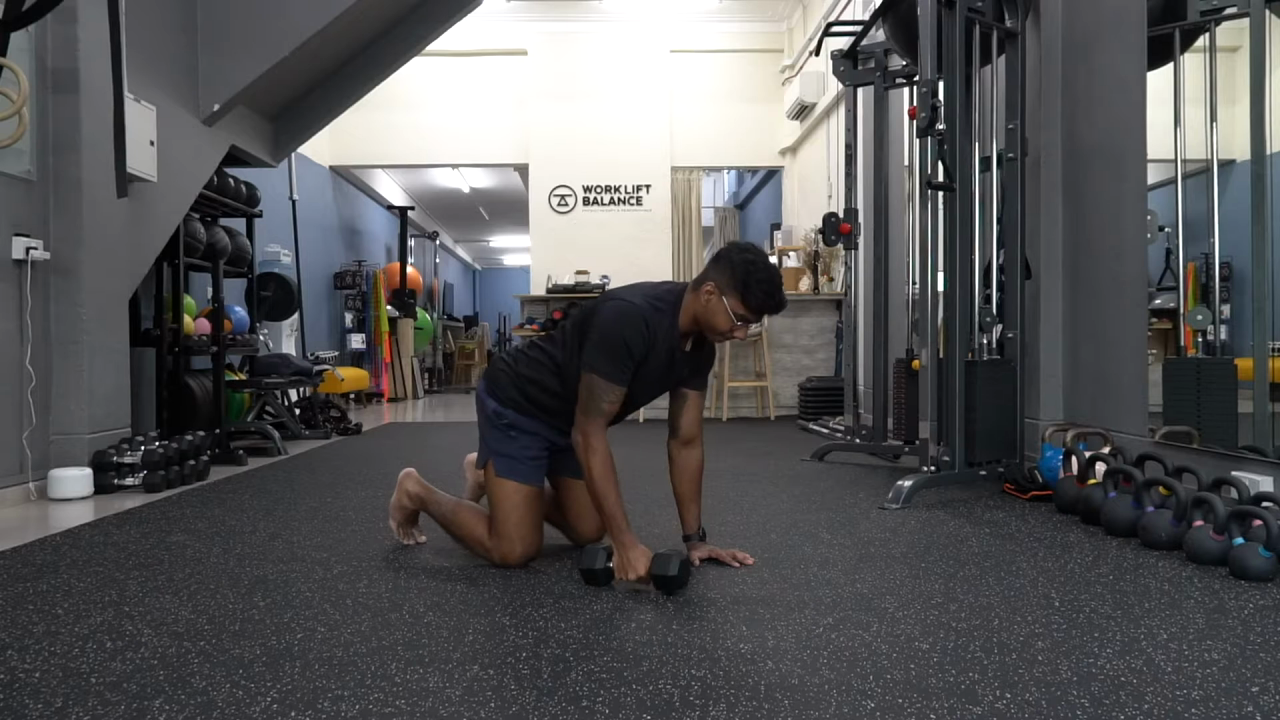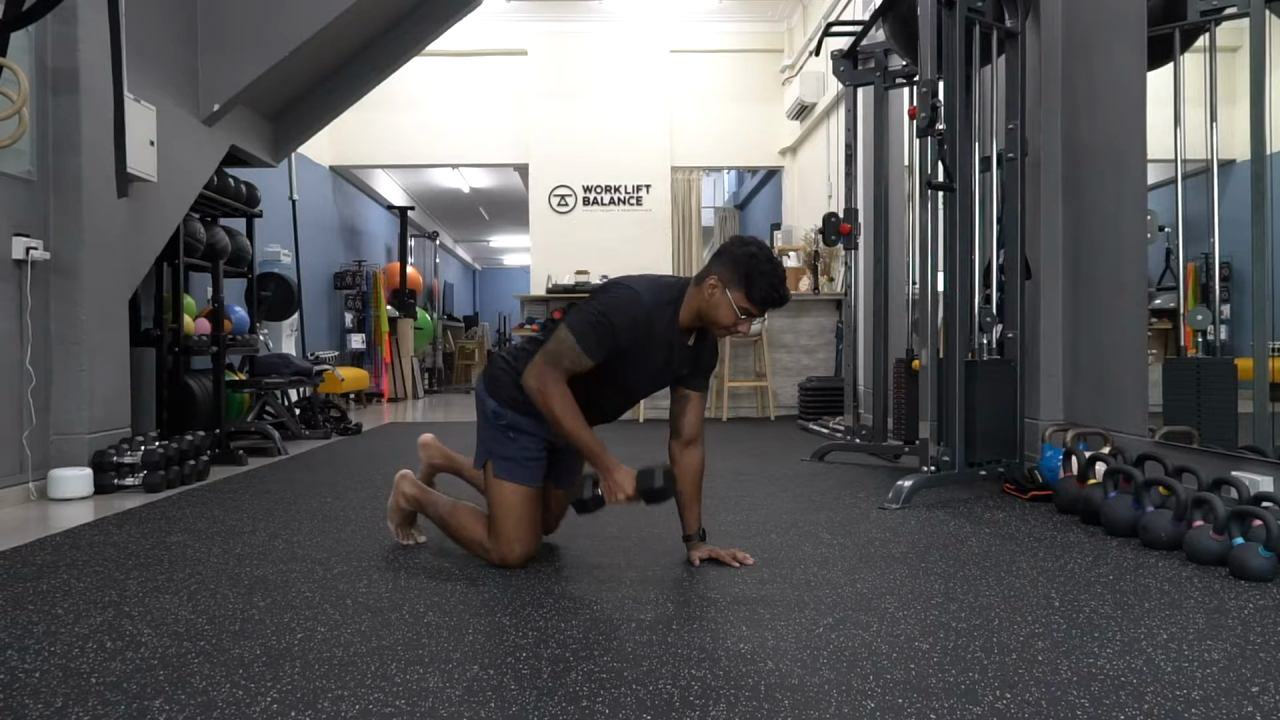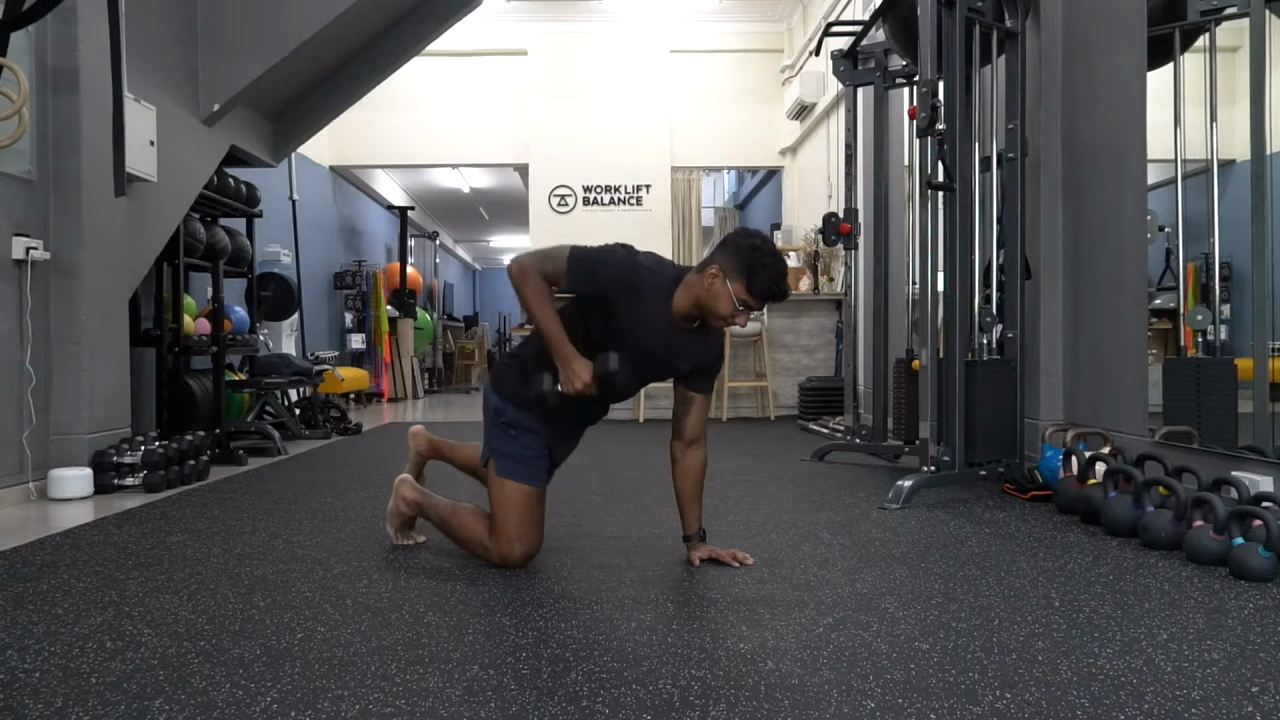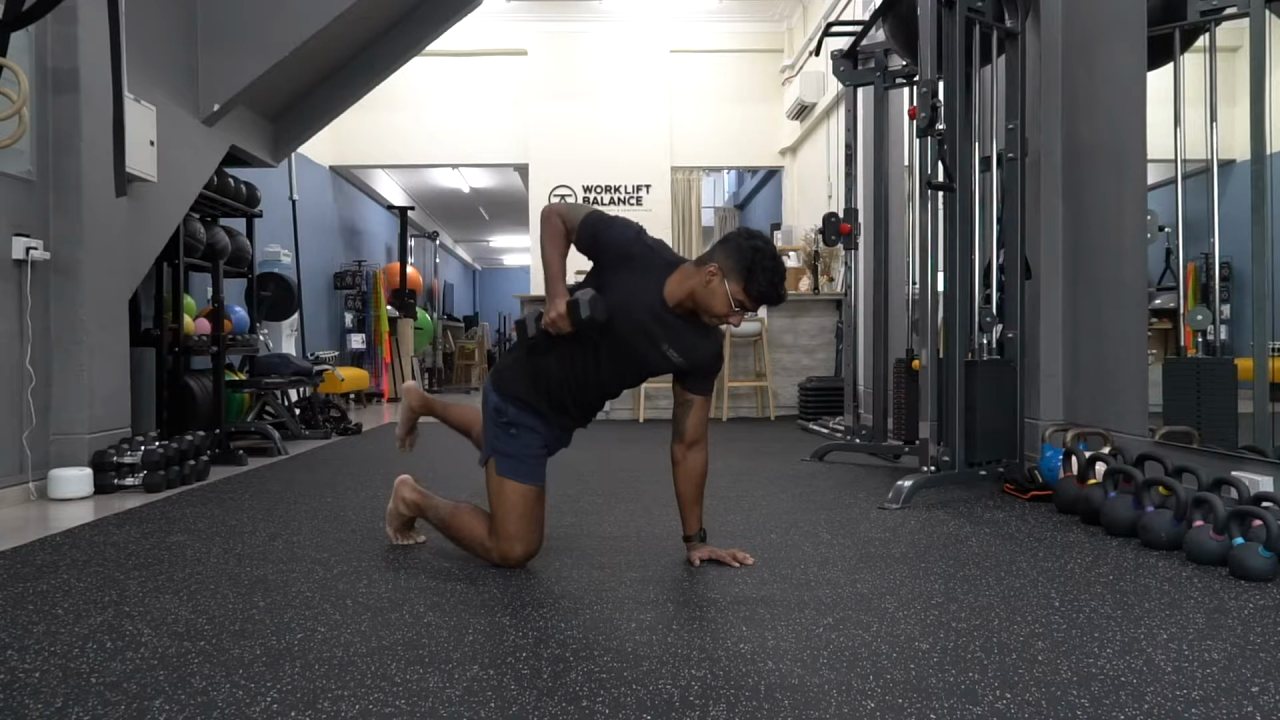
dt=0.4s
person 1, frame 1
left shoulder: (700, 346)
right shoulder: (629, 318)
left elbow: (685, 441)
right elbow: (589, 434)
left wrist: (694, 538)
right wrist: (626, 542)
left hip: (567, 415)
right hip: (515, 404)
left knee: (589, 533)
right knee: (513, 551)
left ankle: (489, 473)
right ankle: (416, 492)
person 1, frame 2
left shoulder: (702, 345)
right shoulder: (632, 305)
left elbow: (686, 441)
right elbow: (540, 379)
left wrist: (694, 538)
right wrist: (607, 466)
left hip: (565, 413)
right hip: (516, 401)
left knee: (544, 523)
right knee: (512, 550)
left ankle: (440, 456)
right ankle: (412, 494)
person 1, frame 3
left shoulder: (707, 347)
right shoulder: (632, 275)
left elbow: (688, 442)
right elbow: (525, 268)
left wrist: (694, 539)
right wrist: (567, 359)
left hip: (568, 410)
right hip: (522, 398)
left knee: (514, 487)
right knee: (513, 550)
left ankle: (429, 445)
right ankle: (413, 499)
person 1, frame 4
left shoulder: (704, 348)
right shoulder: (631, 251)
left elbow: (689, 443)
right elbow: (555, 215)
left wrist: (695, 539)
right wrist: (556, 294)
left hip: (568, 413)
right hip: (521, 394)
left knee: (504, 451)
right knee: (513, 549)
left ankle: (422, 402)
right ankle: (414, 499)
